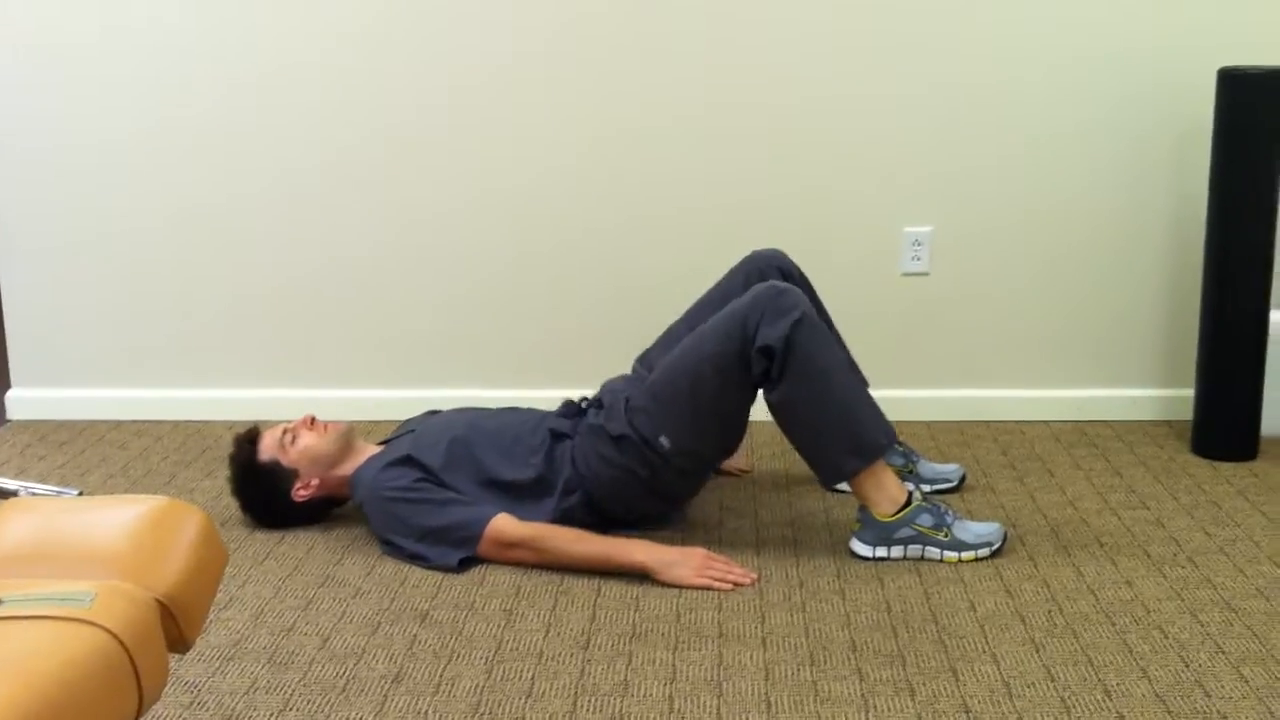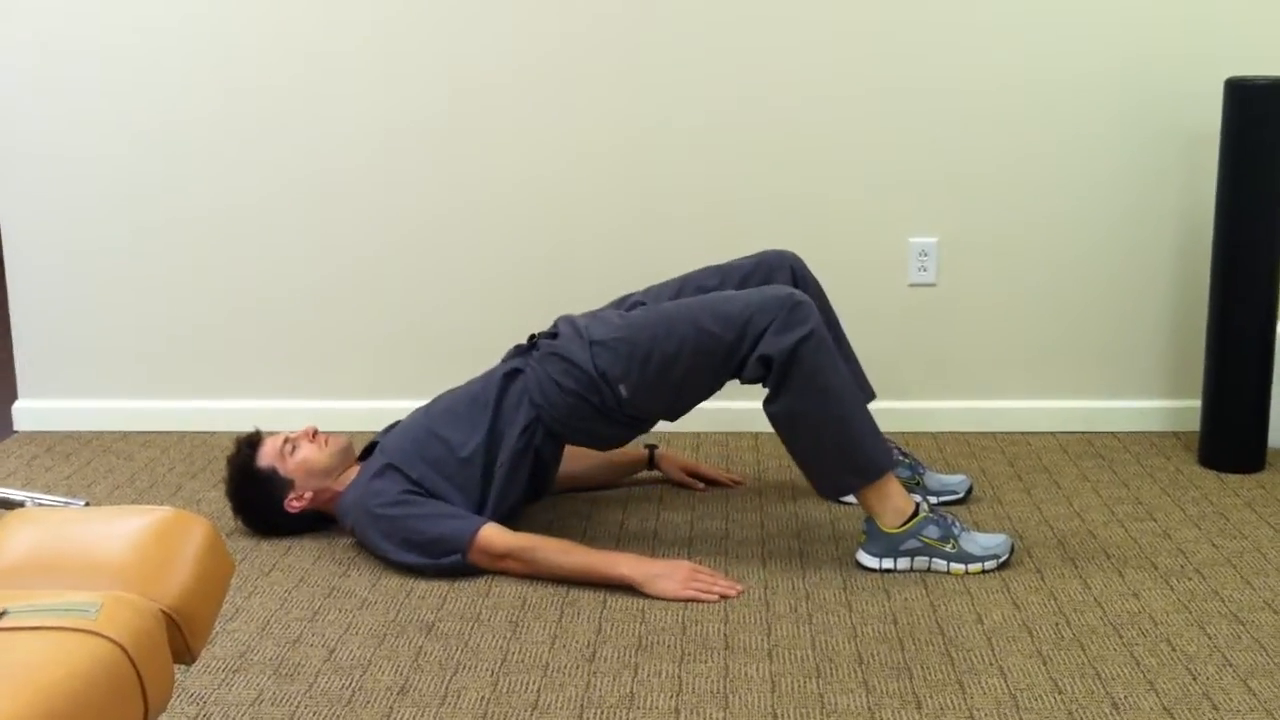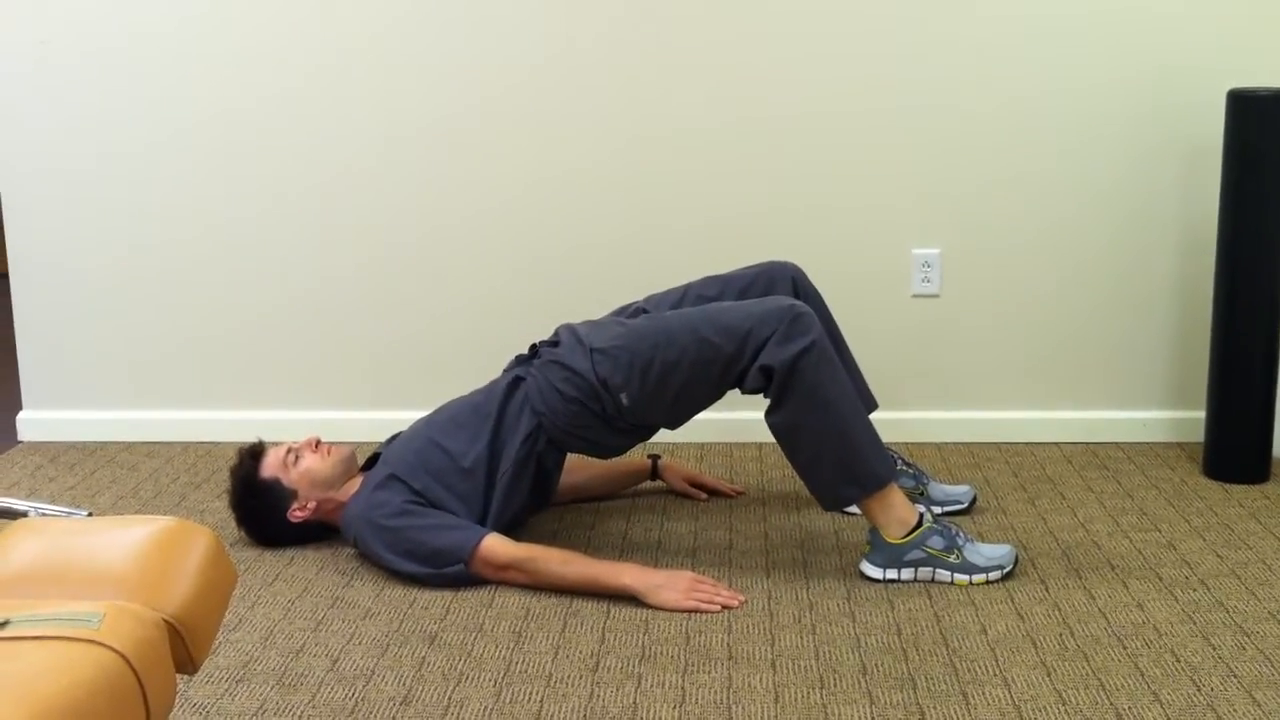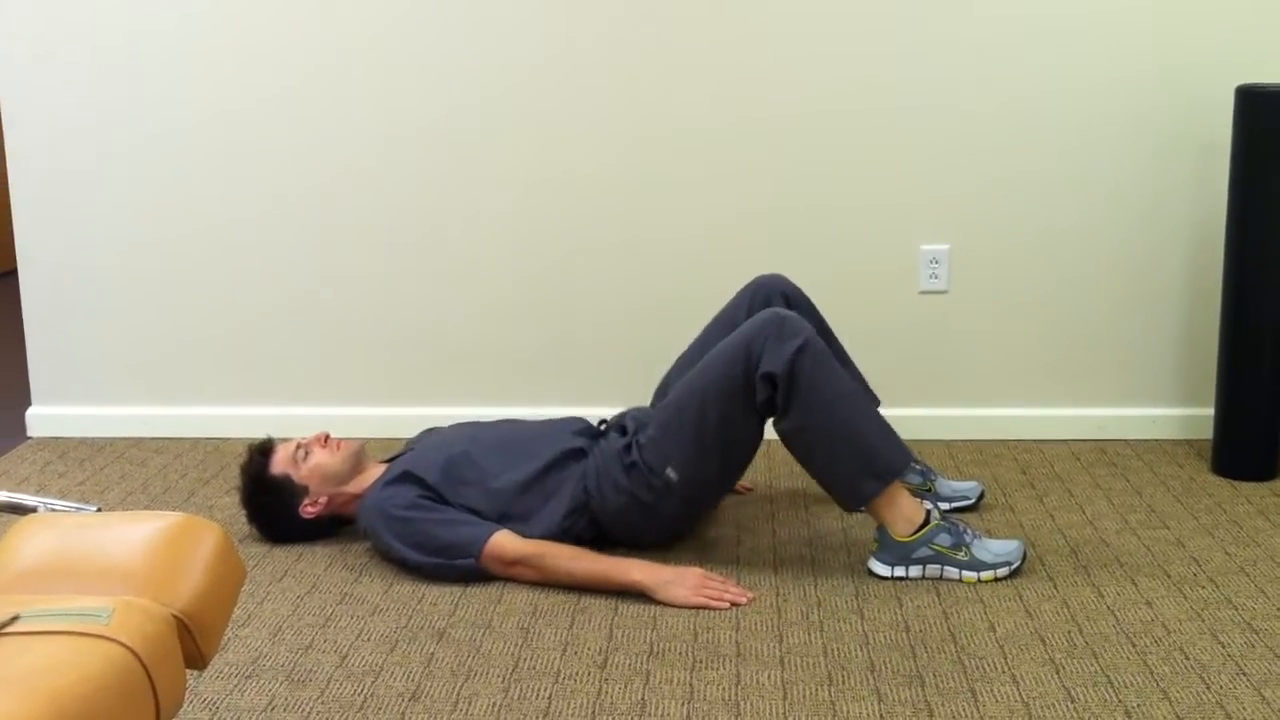
dt=1s
person 1, frame 1
left shoulder: (407, 443)
right shoulder: (387, 496)
right elbow: (513, 540)
left wrist: (688, 437)
right wrist: (651, 557)
left hip: (608, 417)
right hip: (620, 464)
left knee: (767, 270)
right knee: (774, 313)
left ankle: (872, 452)
right ankle: (890, 512)
person 1, frame 2
left shoulder: (386, 458)
right shoulder: (374, 507)
right elbow: (501, 549)
left wrist: (649, 460)
right wrist: (639, 570)
left knee: (779, 274)
right knee: (781, 321)
left ankle: (870, 457)
right ankle: (895, 523)
person 1, frame 3
left shoulder: (390, 469)
right shoulder: (377, 518)
right elbow: (505, 559)
left wrist: (652, 469)
right wrist: (642, 581)
left knee: (779, 285)
right knee: (783, 331)
left ankle: (872, 465)
right ankle: (899, 533)
person 1, frame 4
left shoulder: (417, 459)
right shoulder: (390, 513)
right elbow: (514, 556)
left wrist: (697, 461)
right wrist: (651, 577)
left hip: (622, 439)
right hip: (631, 491)
left knee: (771, 297)
right knee: (778, 338)
left ankle: (893, 473)
right ankle: (908, 533)
